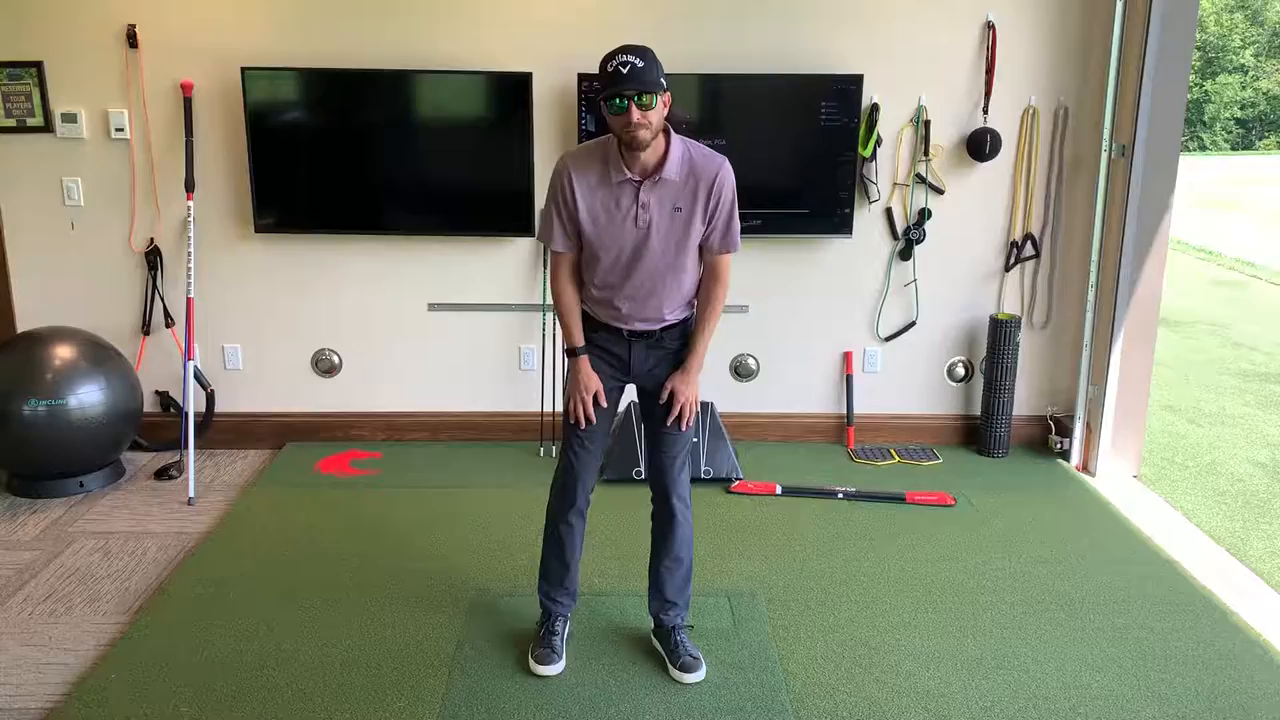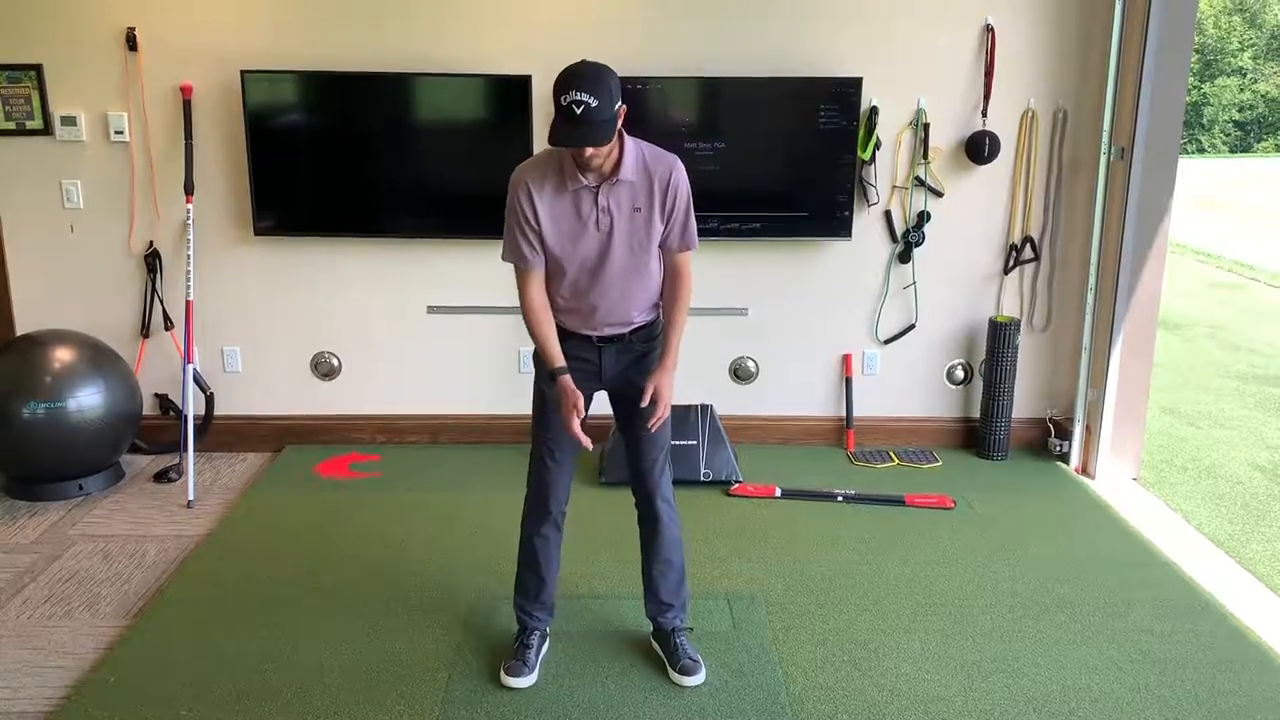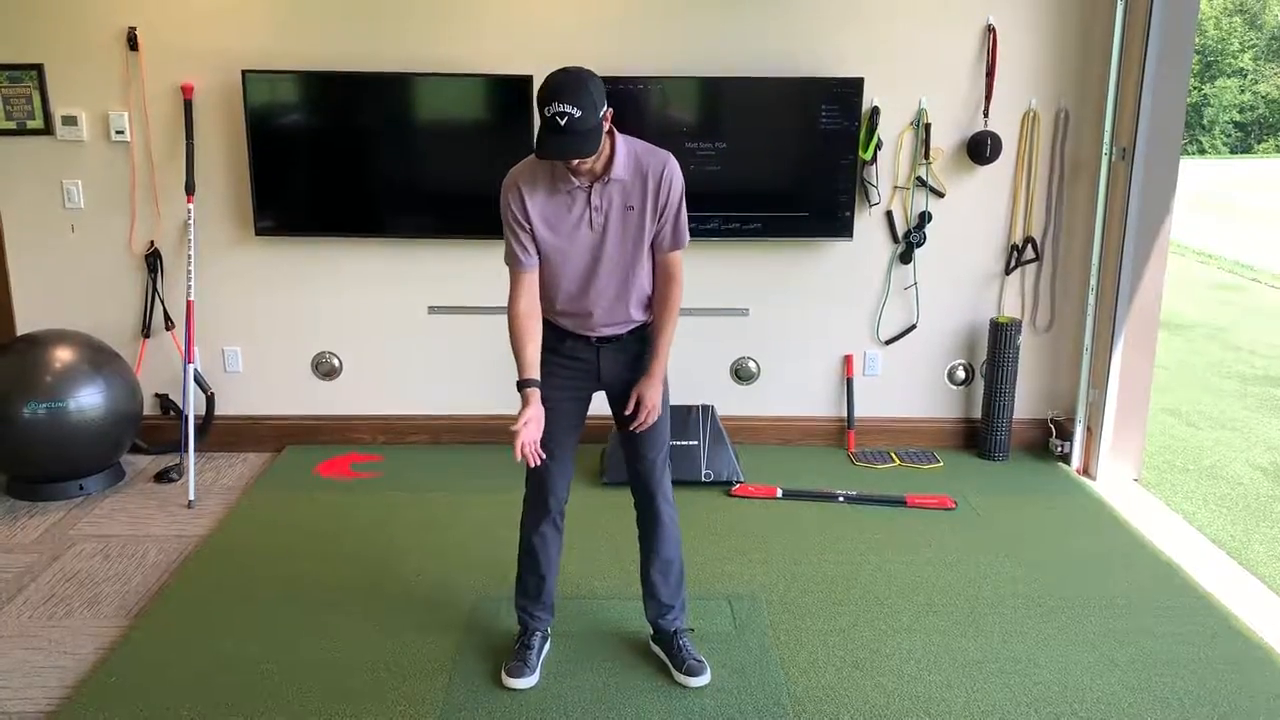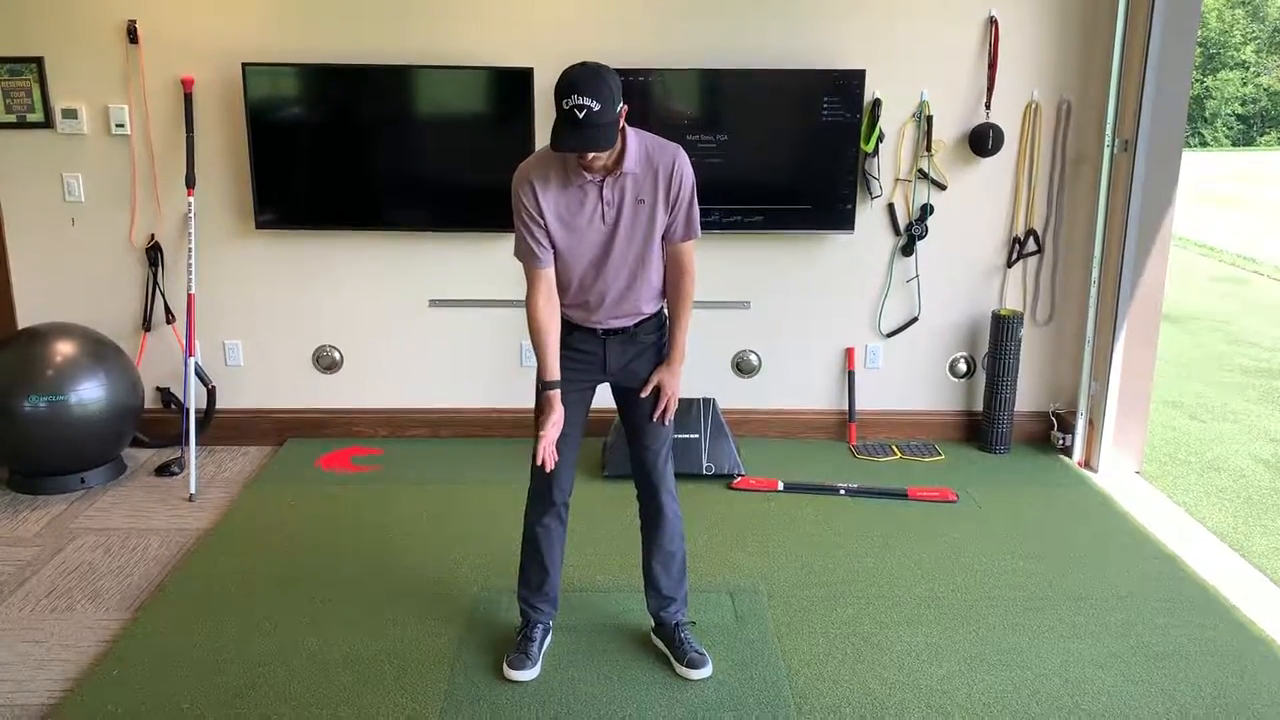
dt=0.5s
person 1, frame 1
left shoulder: (710, 173)
right shoulder: (574, 171)
left elbow: (717, 274)
right elbow: (563, 269)
left wrist: (692, 367)
right wrist: (578, 357)
left hip: (670, 344)
right hip: (599, 341)
left knee: (672, 492)
right knee: (572, 485)
left ankle: (669, 622)
right ankle: (554, 615)
person 1, frame 2
left shoulder: (665, 173)
right shoulder: (530, 182)
left elbow: (679, 271)
right elbow: (531, 287)
left wrist: (667, 366)
right wrist: (561, 379)
left hip: (639, 348)
right hip: (566, 350)
left knee: (655, 493)
right knee: (546, 497)
left ankle: (669, 625)
right ankle: (532, 628)
person 1, frame 3
left shoulder: (658, 170)
right shoulder: (522, 185)
left elbow: (669, 275)
right elbow: (524, 292)
left wrist: (655, 371)
right wrist: (531, 393)
left hip: (635, 346)
right hip: (562, 349)
left knee: (654, 493)
right knee: (544, 498)
left ankle: (668, 627)
right ankle: (533, 630)
person 1, frame 4
left shoulder: (669, 164)
right shoulder: (533, 179)
left elbow: (681, 265)
right elbow: (541, 287)
left wrist: (675, 360)
right wrist: (552, 392)
left hip: (643, 339)
right hip: (570, 340)
left knee: (658, 486)
right knee: (548, 489)
left ankle: (670, 620)
right ankle: (536, 621)
